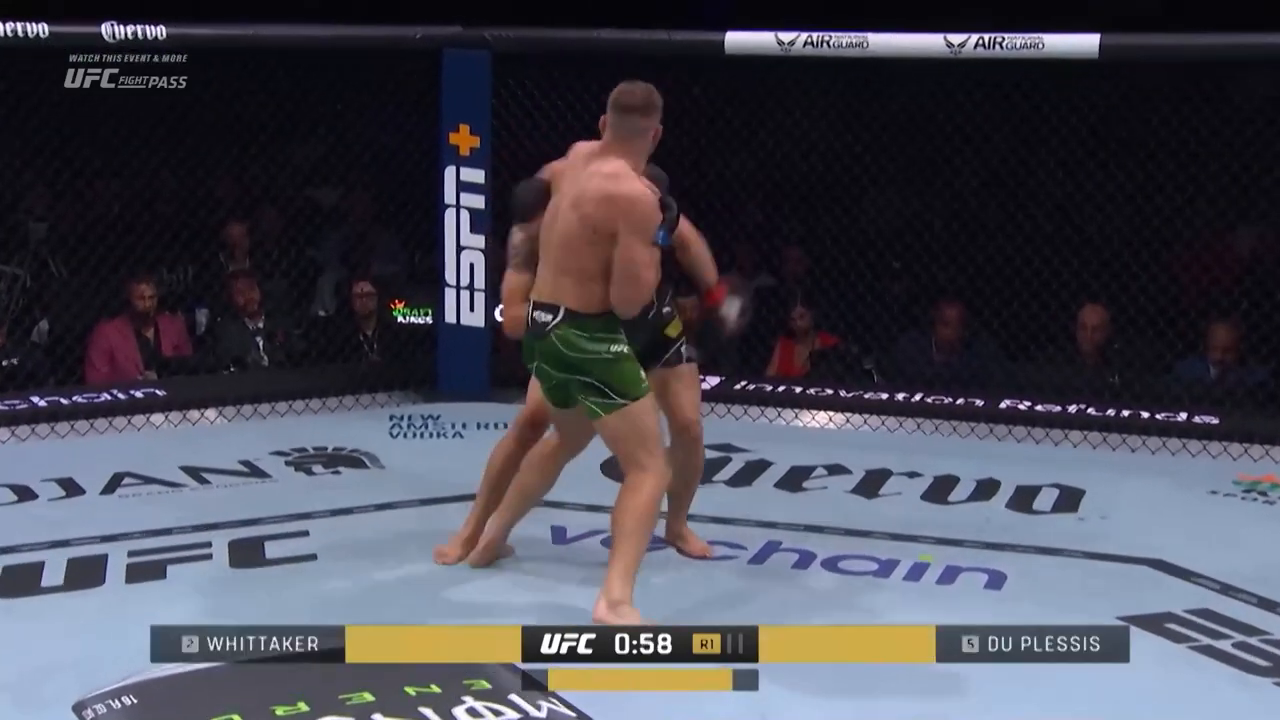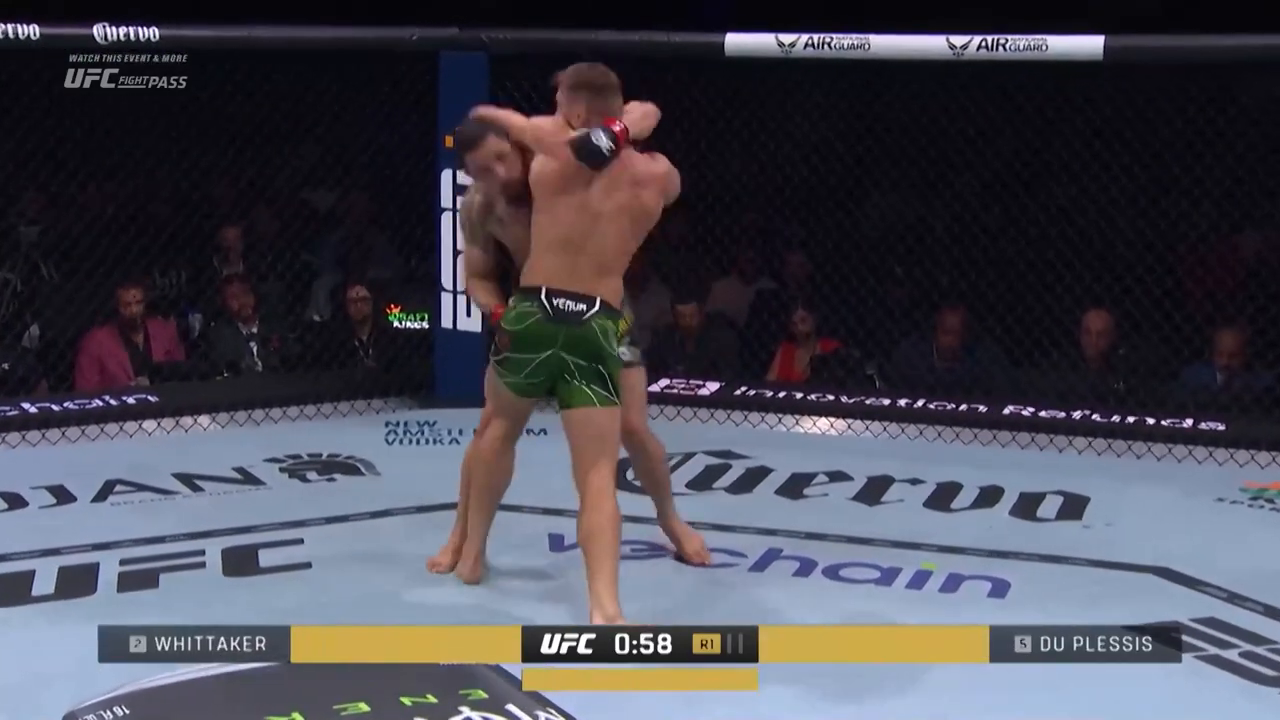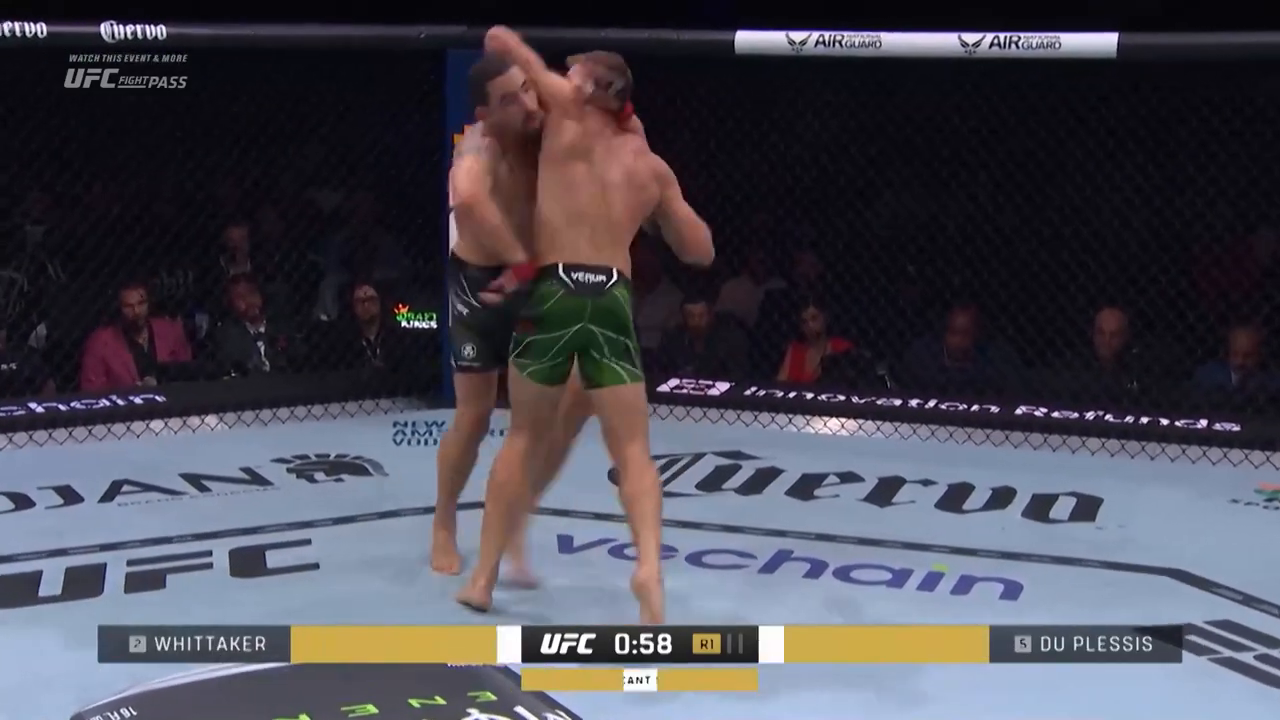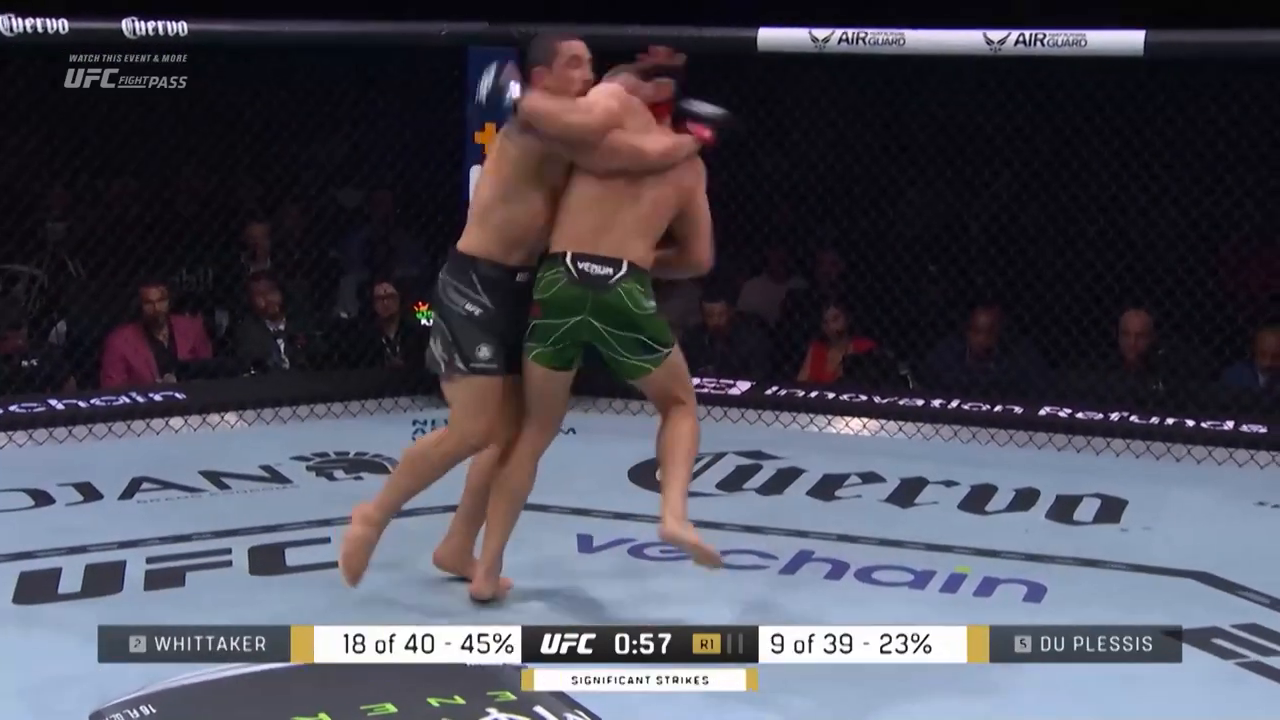
dt=0.2s
person 1, frame 1
left shoulder: (579, 157)
right shoulder: (634, 197)
left elbow: (547, 176)
right elbow: (628, 303)
right wrist: (658, 240)
left hip: (543, 330)
right hip: (590, 340)
left knee: (565, 434)
right knee: (647, 469)
right ankle: (615, 600)
person 1, frame 2
left shoulder: (550, 139)
right shoulder: (656, 174)
left elbow: (483, 116)
left hip: (531, 315)
right hip: (594, 329)
left knee: (501, 424)
right knee: (596, 477)
left ankle: (472, 553)
right ankle: (606, 611)
person 1, frame 3
left shoulder: (569, 109)
right shoulder: (654, 169)
left elbow: (499, 40)
right elbow: (701, 253)
left hip: (549, 296)
right hip: (611, 303)
left knee: (524, 437)
right knee: (633, 453)
left ankle: (482, 578)
right ankle: (649, 566)
person 1, frame 4
left shoulder: (620, 109)
right shoulder: (689, 170)
right elbow: (698, 260)
left hip: (563, 286)
right hip: (626, 296)
left knee: (534, 433)
right knee: (680, 403)
left ankle: (486, 571)
right ankle: (674, 516)
person 2, frame 1
right shoulder: (525, 243)
left elbow: (685, 238)
right elbow: (514, 321)
left wrist: (716, 293)
left hip: (649, 319)
left knee: (688, 424)
right knee: (529, 424)
left ankle: (677, 524)
right ankle: (475, 530)
person 2, frame 2
right shoulder: (478, 206)
left elbow: (643, 113)
right elbow: (477, 279)
right wrist: (502, 316)
left knee: (633, 429)
right knee: (494, 423)
left ankle: (671, 520)
right ankle: (462, 535)
person 2, frame 3
right shoulder: (480, 143)
right elbow: (467, 201)
right wrist: (521, 260)
right hip: (480, 287)
left knee: (567, 407)
right knee: (473, 418)
left ankle: (512, 529)
right ankle: (443, 525)
person 2, frame 4
left shoulder: (574, 126)
right shoulder: (540, 125)
right elbow: (645, 154)
right wrist: (691, 138)
left hip: (513, 285)
right hip: (474, 284)
left knee: (513, 430)
right knee: (474, 432)
left ankle: (457, 549)
right ankle: (373, 515)
